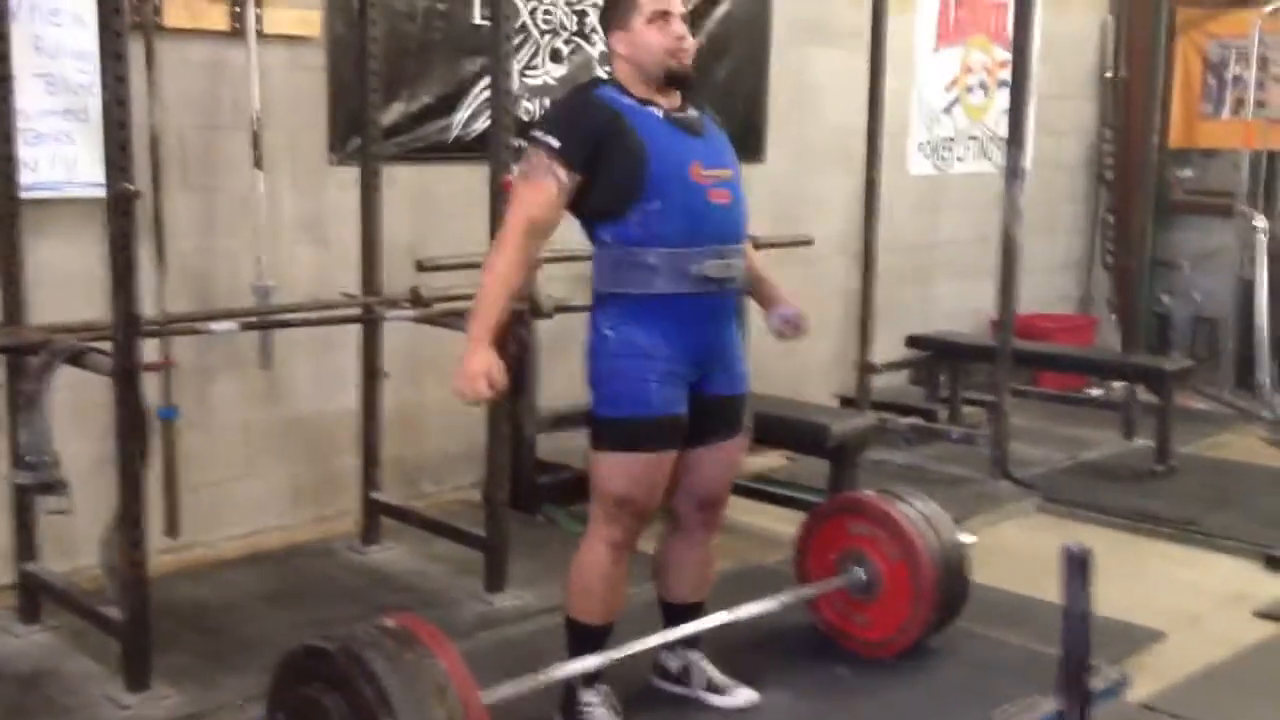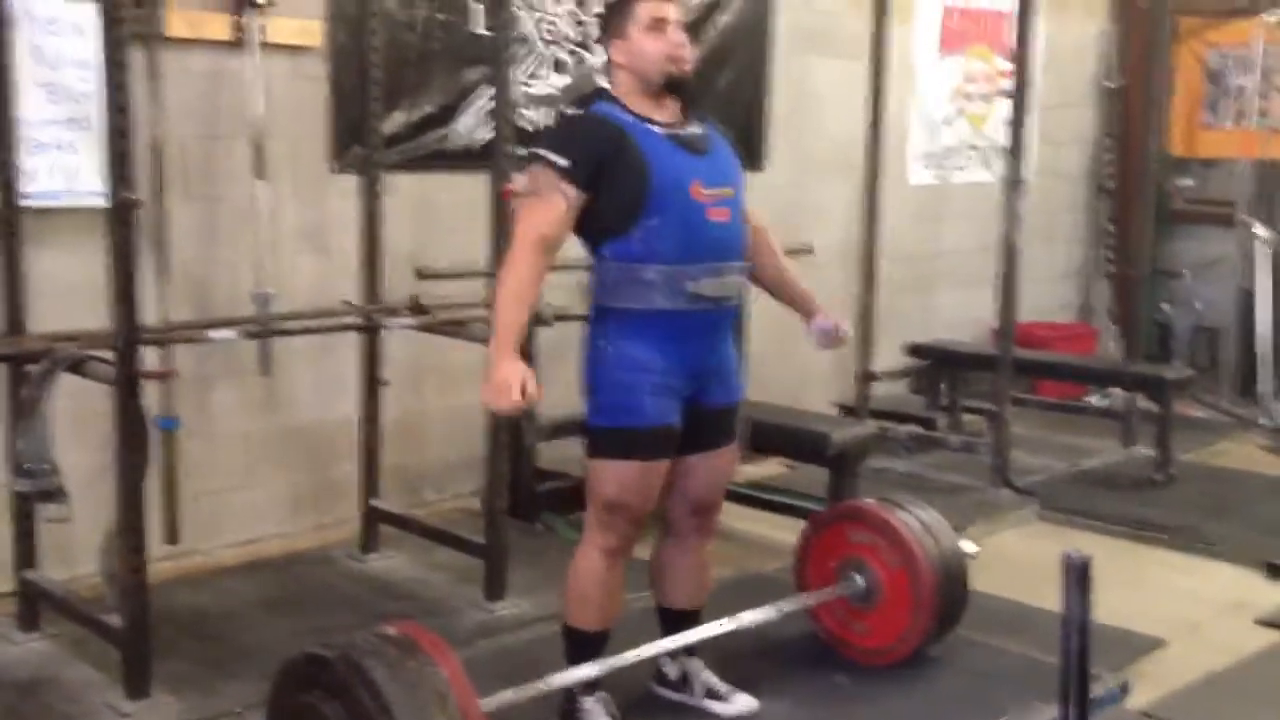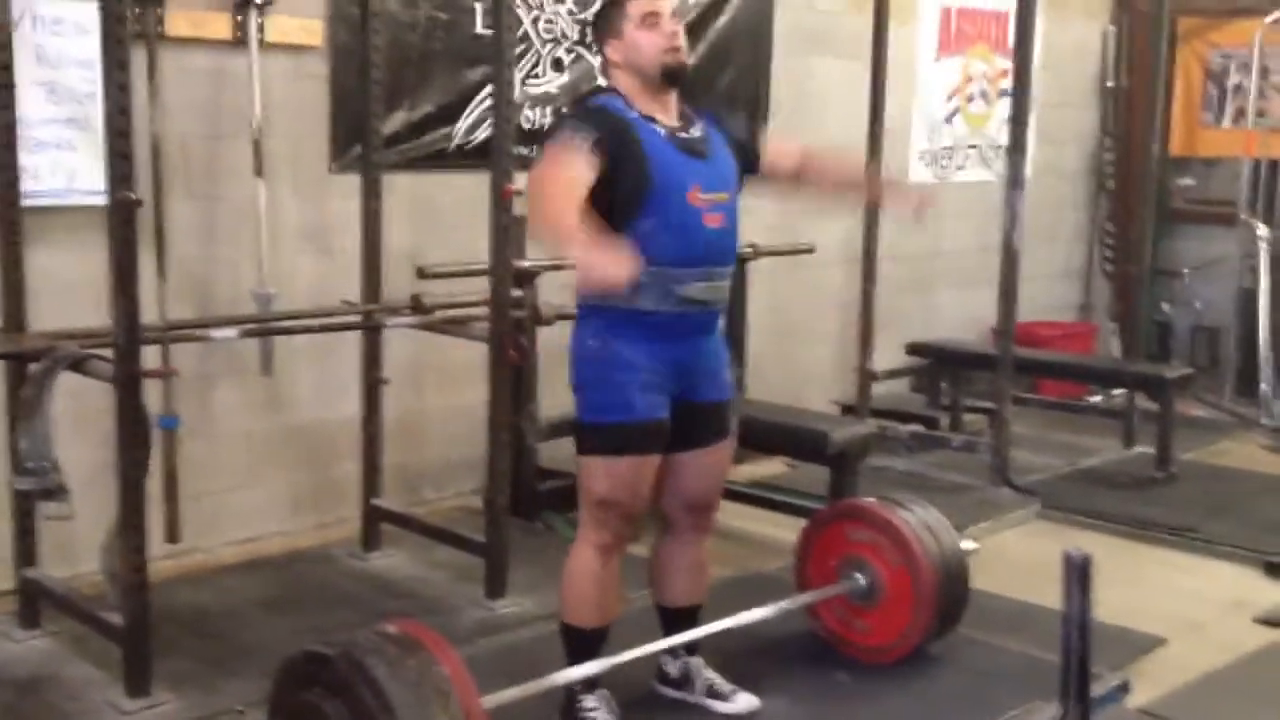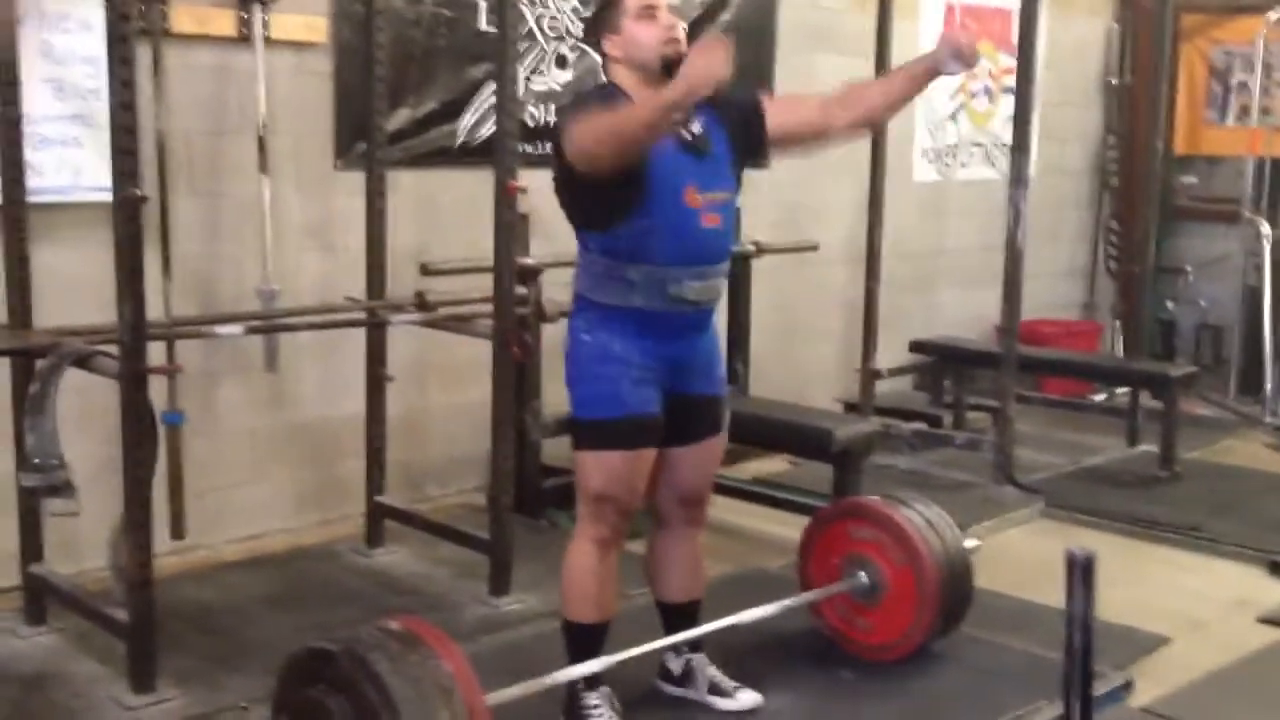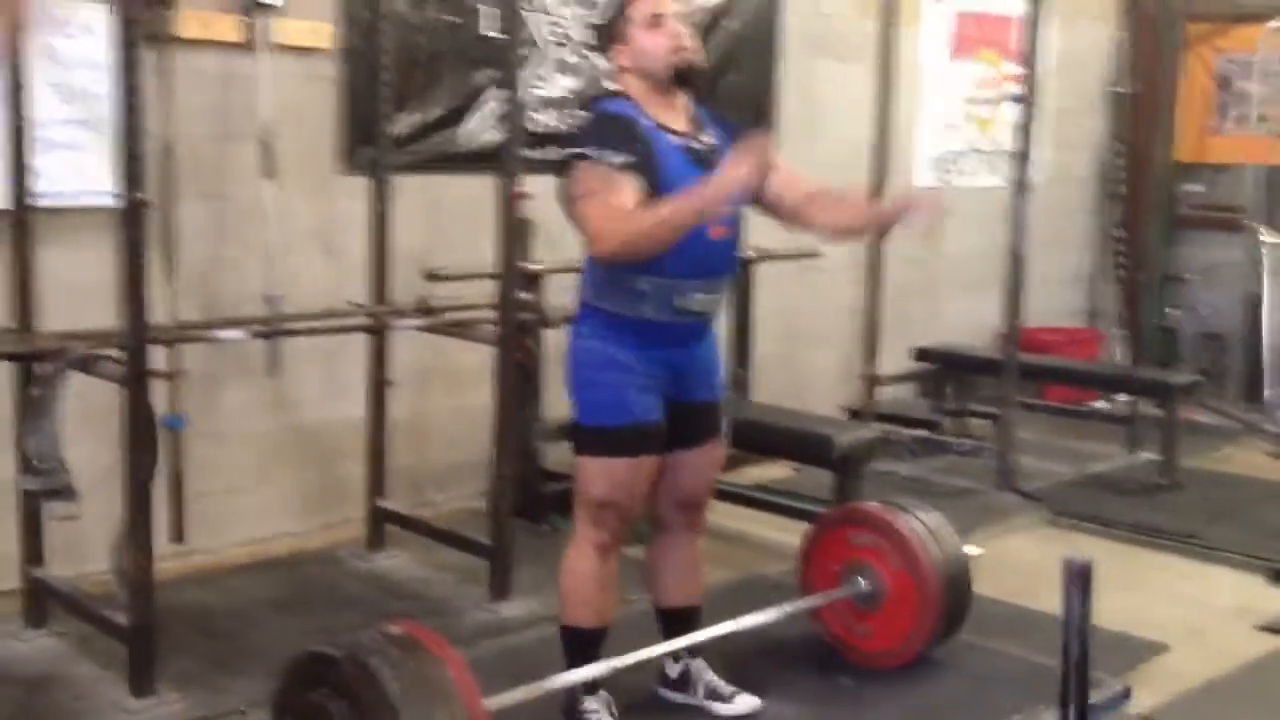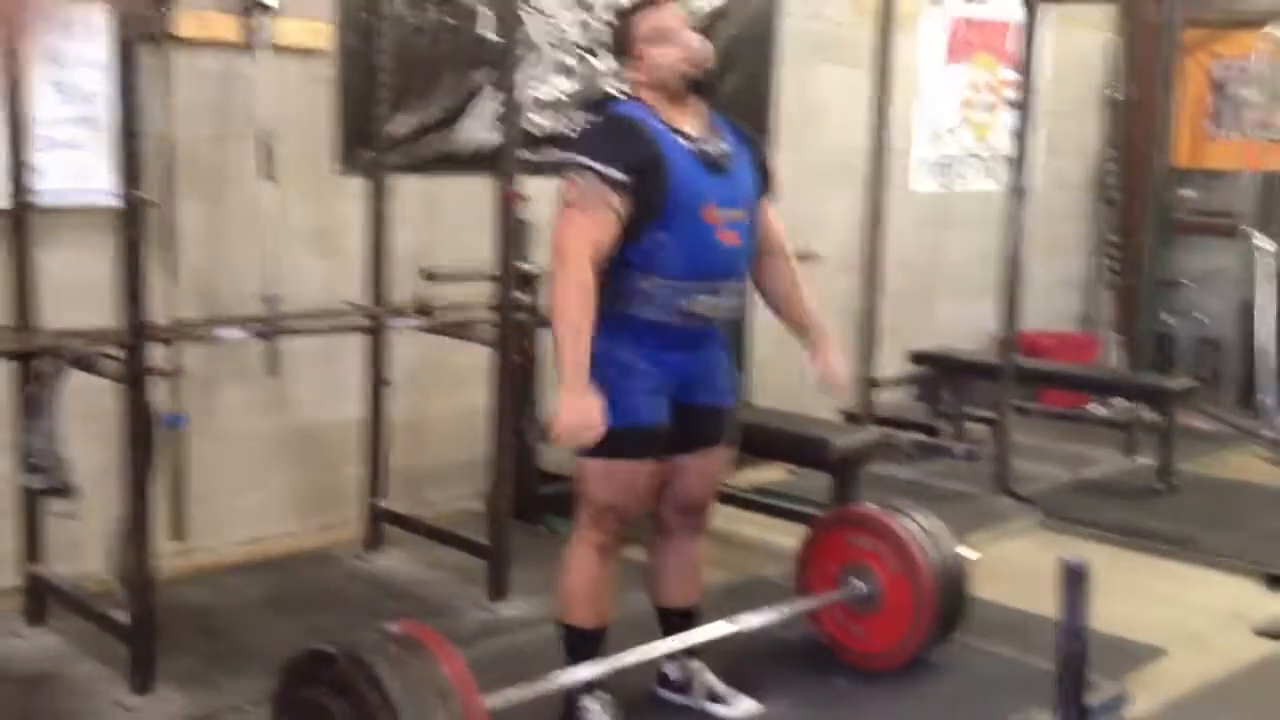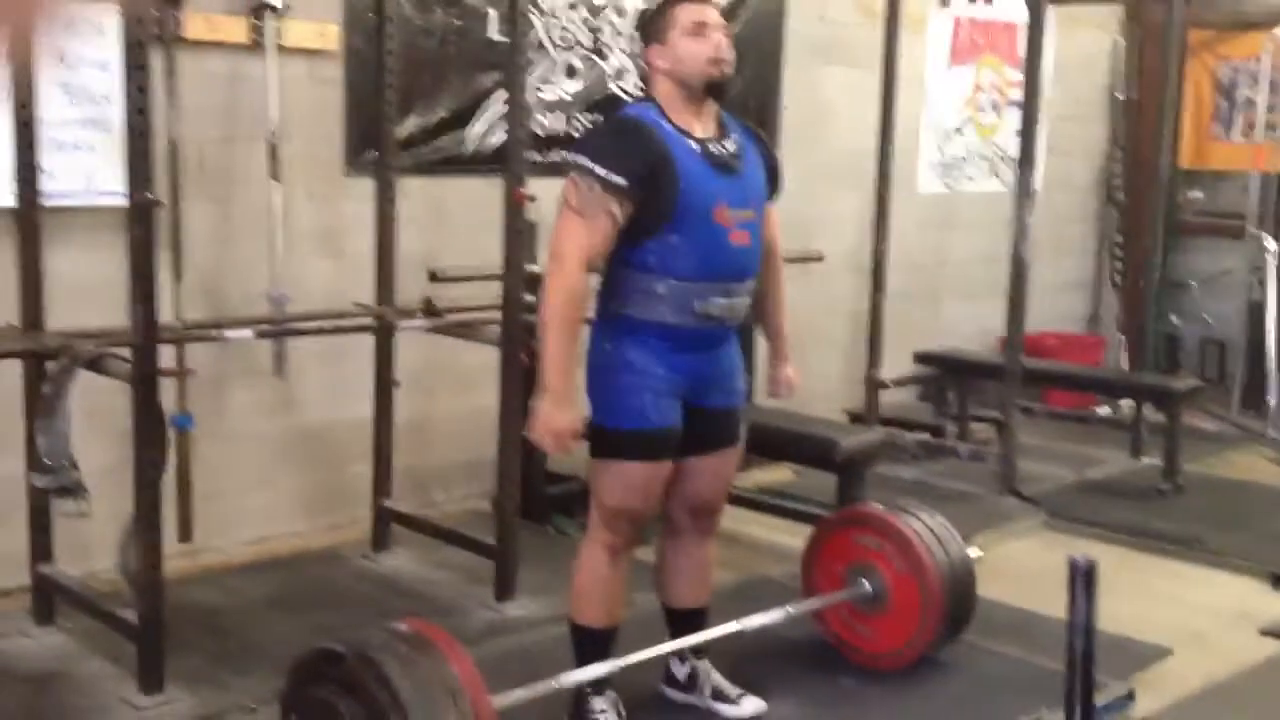
dt=0.2s
person 1, frame 1
left shoulder: (704, 123)
right shoulder: (590, 118)
right elbow: (522, 229)
left wrist: (772, 298)
right wrist: (481, 340)
left hip: (721, 340)
right hip: (641, 342)
left knee: (701, 512)
right knee: (621, 521)
left ankle: (680, 658)
person 1, frame 2
left shoulder: (709, 138)
right shoulder: (587, 133)
left elbow: (747, 237)
right elbow: (532, 244)
left wrist: (810, 307)
right wrist: (506, 353)
left hip: (713, 351)
right hip: (633, 353)
left knee: (697, 517)
right knee: (616, 526)
person 1, frame 3
left shoulder: (719, 129)
right shoulder: (598, 125)
left elbow: (801, 163)
right elbow: (553, 196)
left wrist: (879, 185)
right wrist: (588, 249)
left hip: (703, 345)
right hip: (623, 348)
left knee: (693, 514)
right knee: (609, 522)
left ankle: (682, 662)
person 1, frame 4
left shoulder: (724, 114)
right shoulder: (595, 114)
left elbow: (833, 112)
right elbow: (612, 139)
left wrist: (928, 67)
right wrist: (682, 90)
left hip: (694, 340)
right hip: (617, 342)
left knee: (685, 507)
right knee: (605, 518)
left ankle: (682, 659)
person 1, frame 5
left shoulder: (725, 134)
right shoulder: (608, 134)
left elbow: (811, 206)
right elbow: (615, 234)
left wrist: (886, 210)
right wrist: (713, 193)
left hip: (694, 348)
right hip: (622, 352)
left knee: (682, 512)
right knee: (604, 523)
person 1, frame 6
left shoulder: (737, 144)
right shoulder: (617, 142)
left elbow: (770, 257)
right elbow: (575, 262)
left wrist: (820, 342)
right wrist: (575, 385)
left hip: (708, 355)
right hip: (634, 355)
left knee: (688, 517)
right knee: (607, 524)
person 1, frame 7
left shoulder: (751, 148)
right shoulder: (623, 142)
left elbow: (765, 258)
right elbow: (570, 266)
left wrist: (780, 351)
right wrist: (555, 393)
left hip: (718, 357)
right hip: (639, 360)
left knee: (700, 518)
right knee: (616, 527)
